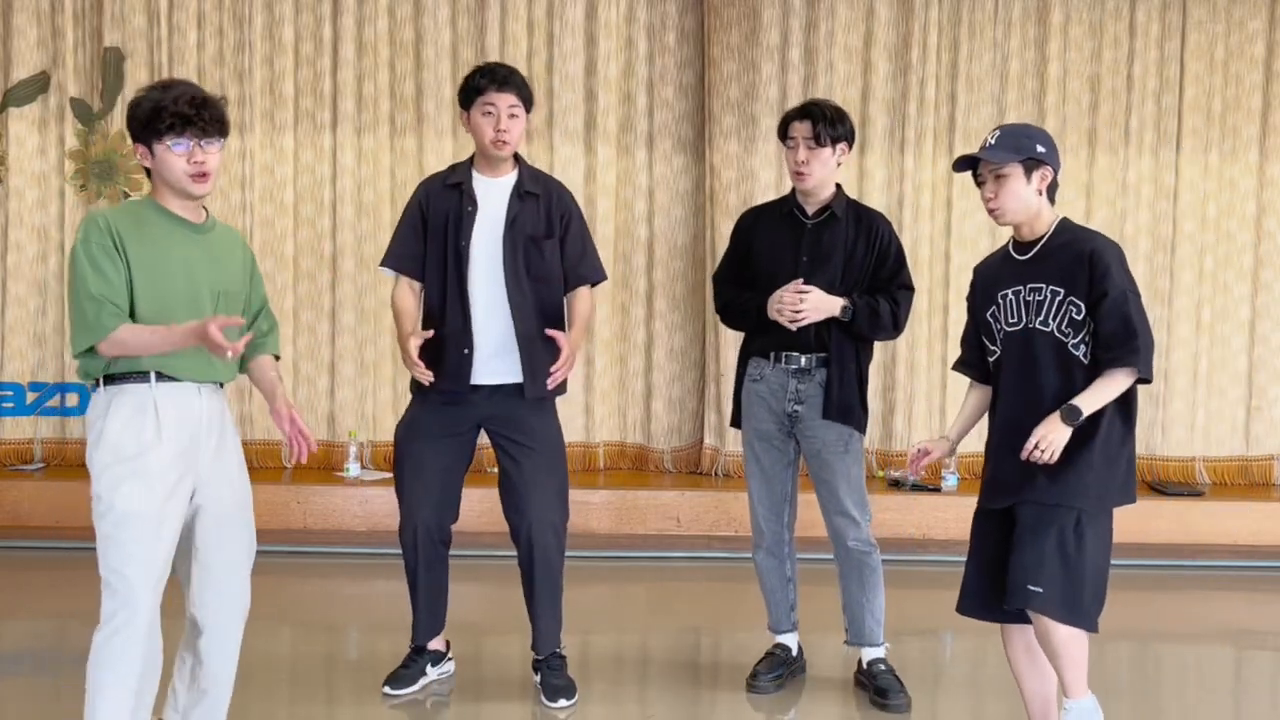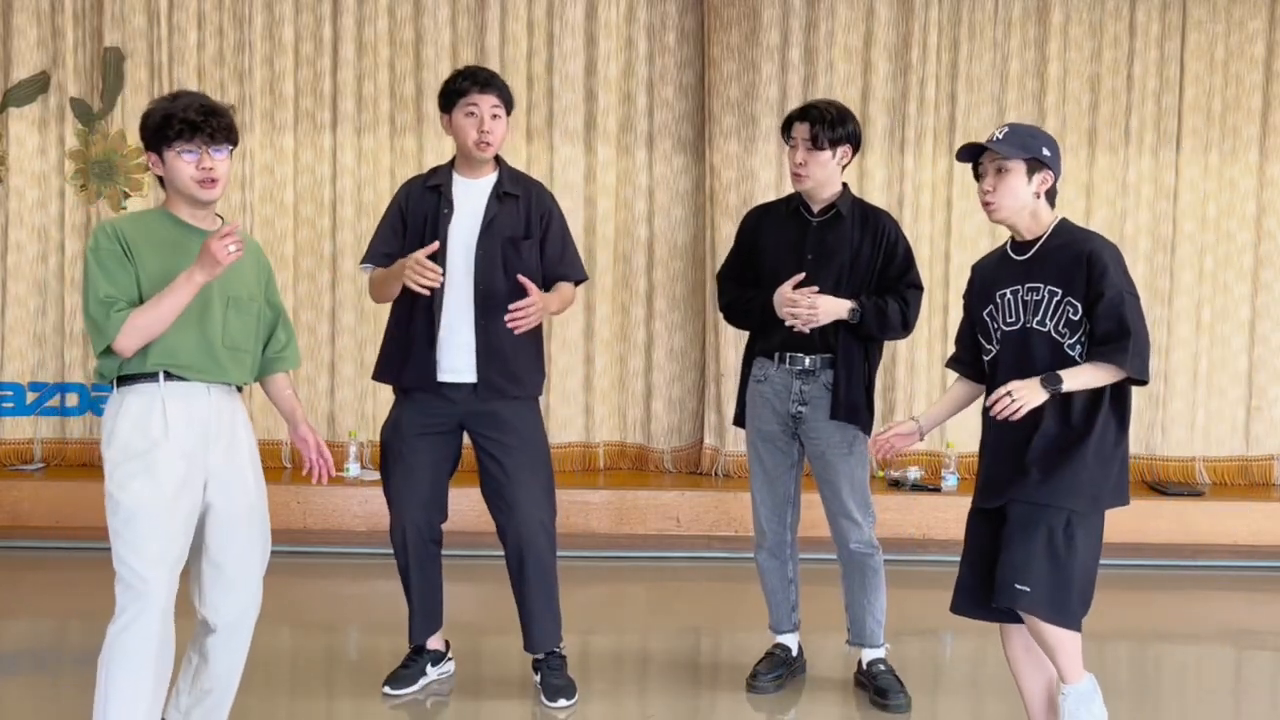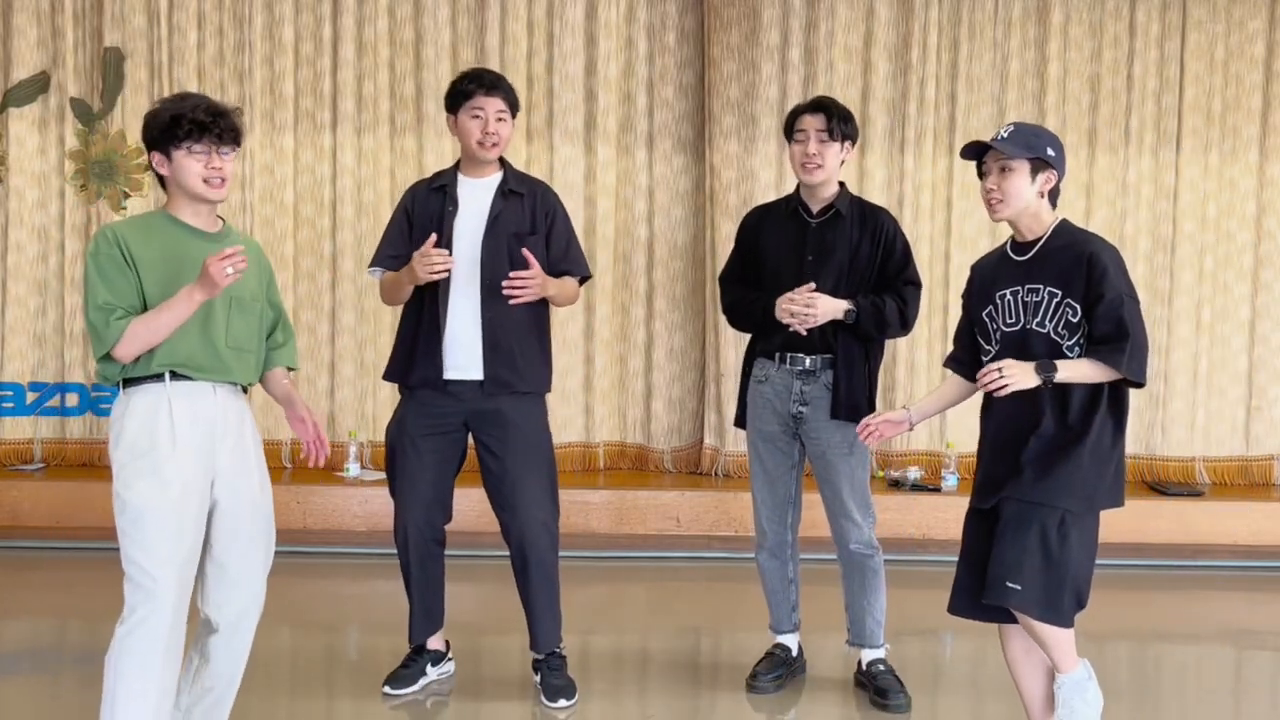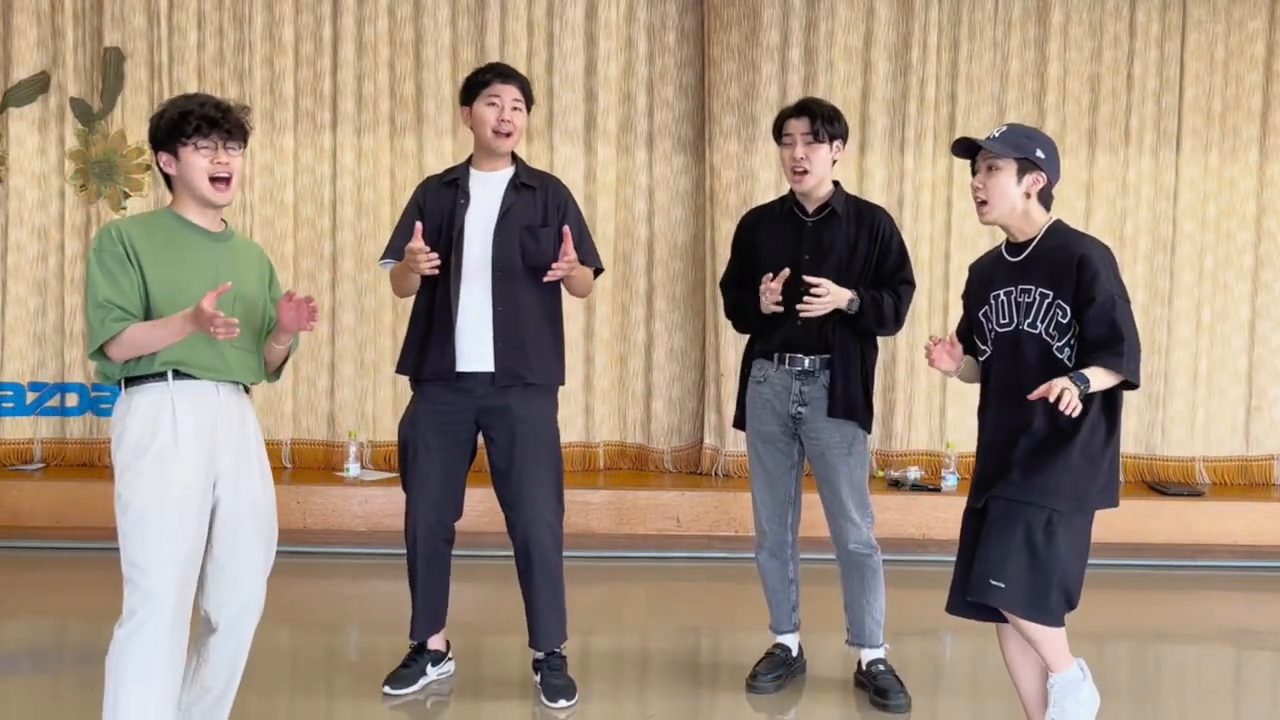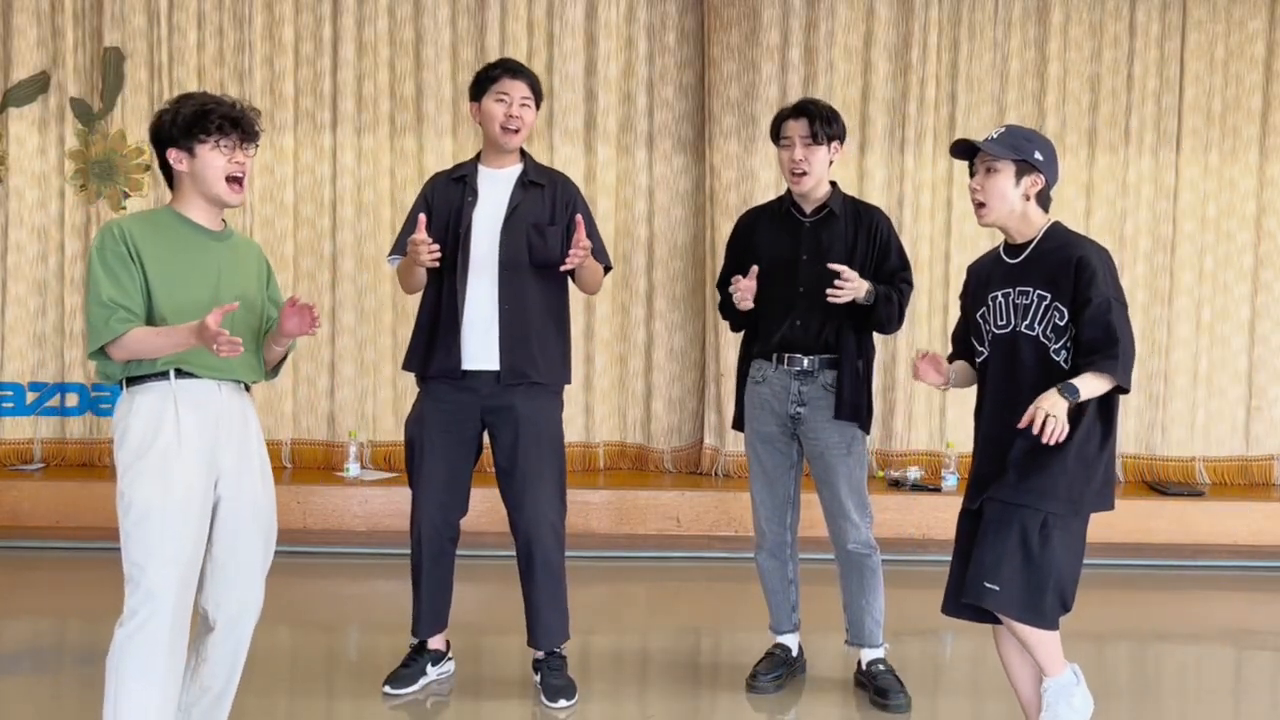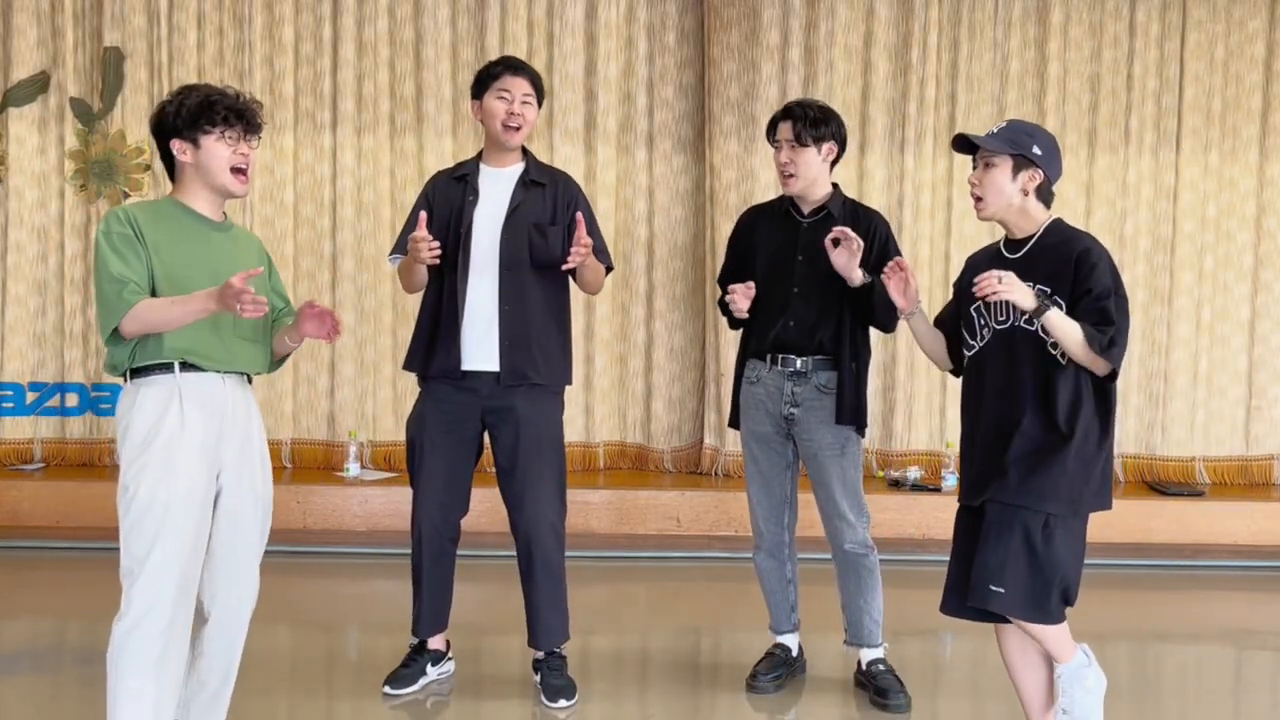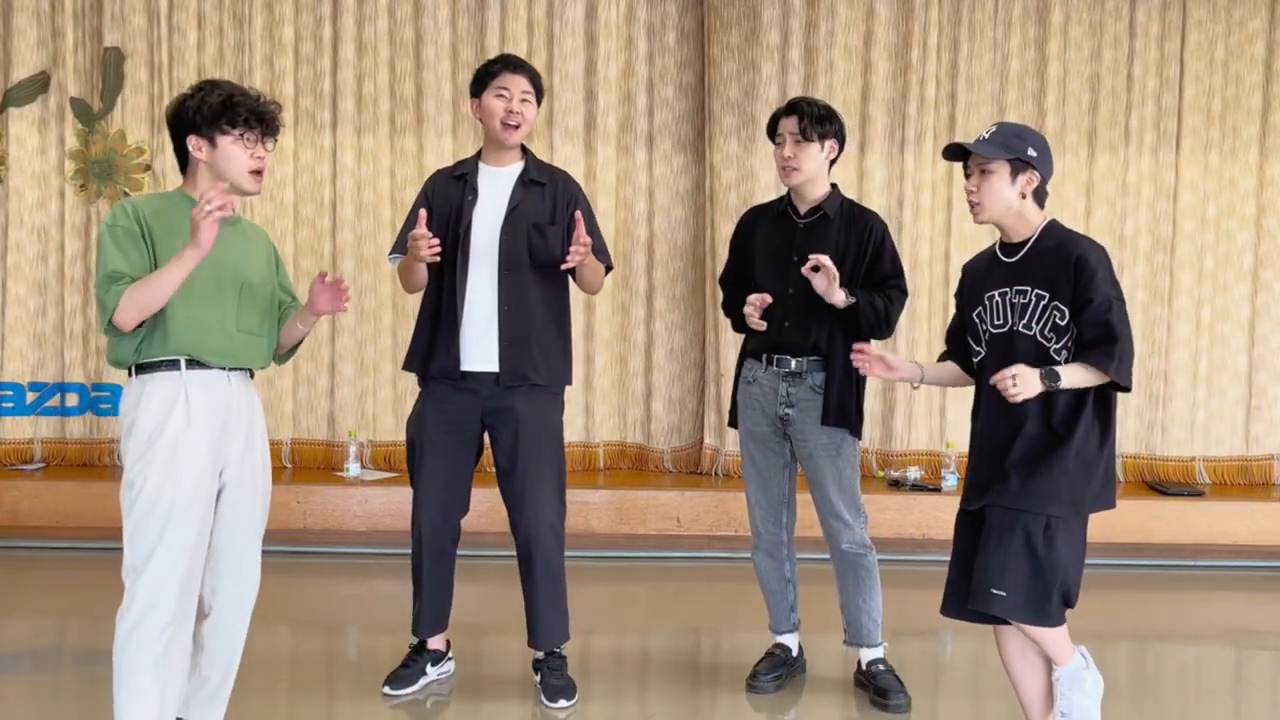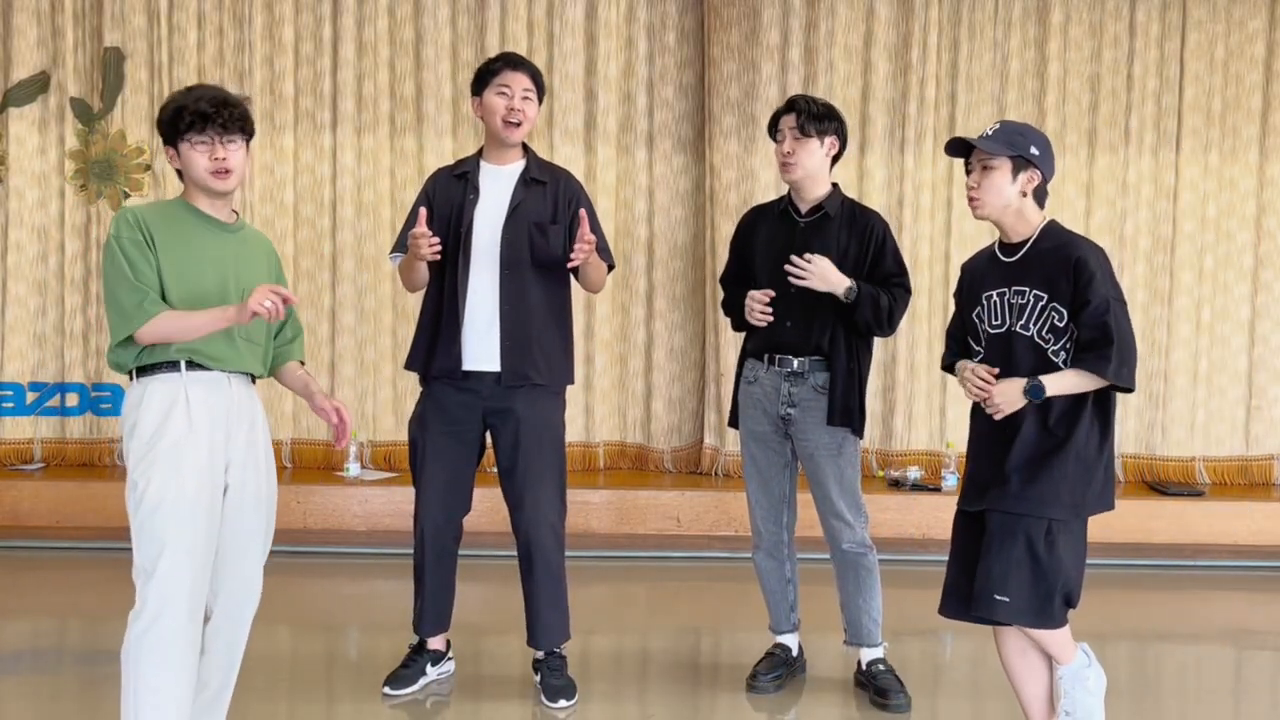
dt=0.4s
person 1, frame 1
left shoulder: (551, 198)
right shoulder: (434, 194)
left elbow: (582, 284)
right elbow: (404, 280)
left wrist: (574, 337)
right wrist: (408, 336)
left hip: (524, 388)
right hip: (444, 386)
left knee: (541, 522)
right knee: (422, 519)
left ankle: (549, 654)
right ankle: (430, 647)
person 1, frame 2
left shoulder: (532, 199)
right shoulder: (416, 196)
left elbow: (568, 284)
right elbow: (375, 288)
left wrist: (545, 304)
right wrist: (401, 271)
left hip: (505, 388)
right hip: (425, 388)
left knee: (529, 521)
right knee: (412, 519)
left ankle: (547, 654)
right ankle: (429, 646)
person 1, frame 3
left shoulder: (536, 199)
right shoulder: (422, 198)
left elbow: (572, 287)
right elbow: (387, 291)
left wrist: (543, 286)
right wrist: (411, 274)
left hip: (511, 387)
right hip: (431, 385)
left knee: (532, 520)
right knee: (416, 518)
left ankle: (548, 655)
right ankle: (430, 647)
person 1, frame 4
left shoulder: (548, 193)
right shoulder: (435, 192)
left elbow: (585, 284)
right elbow: (399, 286)
left wrist: (569, 268)
right wrist: (412, 265)
left hip: (522, 381)
right hip: (442, 379)
left knee: (537, 518)
right knee: (427, 515)
left ankle: (549, 654)
right ankle: (431, 646)
person 1, frame 5
left shoulder: (556, 190)
right shoulder: (443, 189)
left elbow: (593, 283)
right elbow: (408, 282)
left wrist: (582, 260)
right wrist: (415, 259)
left hip: (528, 381)
right hip: (448, 376)
left knee: (539, 519)
right knee: (431, 514)
left ankle: (550, 654)
right ankle: (431, 645)
person 1, frame 6
left shoulder: (558, 190)
right shoulder: (445, 187)
left elbow: (595, 283)
right elbow: (409, 283)
left wrist: (584, 260)
right wrist: (417, 258)
left hip: (528, 380)
right hip: (449, 377)
left knee: (539, 519)
right knee: (432, 514)
left ankle: (550, 654)
right ankle: (431, 646)
person 1, frame 7
left shoulder: (558, 189)
right shoulder: (444, 186)
left elbow: (595, 282)
right elbow: (410, 282)
left wrist: (582, 259)
right wrist: (416, 257)
left hip: (529, 381)
right hip: (448, 377)
left knee: (539, 520)
right knee: (433, 515)
left ankle: (550, 654)
right ankle: (432, 646)
person 1, frame 8
left shoulder: (559, 188)
right shoulder: (445, 185)
left elbow: (597, 282)
right elbow: (410, 282)
left wrist: (586, 259)
right wrist: (417, 257)
left hip: (530, 380)
right hip: (450, 376)
left knee: (540, 519)
right knee: (435, 514)
left ankle: (550, 655)
right ankle: (432, 646)
person 2, frame 1
left shoulder: (231, 243)
right shoulder: (108, 228)
left elbow: (256, 338)
right elbow: (107, 336)
left wrist: (278, 398)
right wrist: (193, 334)
left hip: (213, 419)
right hip: (137, 417)
left knee: (226, 595)
right knee: (135, 600)
person 2, frame 2
left shoulder: (248, 251)
right shoulder: (118, 236)
left elbow: (269, 353)
right elbow: (124, 336)
left wrist: (299, 423)
right wrist: (200, 271)
left hip: (228, 420)
right hip: (151, 415)
left knee: (237, 596)
right knee: (147, 595)
person 2, frame 3
left shoulder: (248, 252)
right shoulder: (120, 239)
left elbow: (271, 350)
right elbow: (121, 343)
left wrist: (293, 404)
right wrist: (198, 289)
left hip: (234, 421)
right hip: (159, 416)
left knee: (240, 596)
right knee: (159, 594)
person 2, frame 4
left shoulder: (252, 256)
right shoulder: (124, 237)
right elbow: (116, 342)
left wrist: (284, 333)
right wrist: (190, 321)
left hip: (237, 420)
right hip: (161, 414)
left knee: (241, 596)
right knee: (159, 593)
person 2, frame 5
left shoulder: (250, 255)
right shoulder: (126, 235)
right elbow: (117, 339)
left wrist: (284, 335)
right wrist: (195, 335)
left hip: (238, 419)
right hip: (163, 413)
left knee: (239, 595)
right knee: (160, 592)
person 2, frame 6
left shoulder: (246, 245)
right shoulder: (130, 223)
left elbow: (271, 350)
right elbow: (129, 317)
left wrist: (300, 328)
right wrist: (213, 301)
left hip: (239, 411)
right hip: (166, 405)
left knee: (233, 589)
right knee: (160, 585)
person 2, frame 7
left shoulder: (257, 241)
right shoulder: (137, 215)
left elbow: (280, 338)
right elbow: (121, 311)
left wrist: (312, 309)
right wrist: (192, 253)
left hip: (242, 405)
right hip: (170, 399)
left knee: (233, 584)
right knee: (162, 582)
person 2, frame 8
left shoulder: (260, 247)
right shoulder: (139, 225)
left elbow: (279, 349)
right elbow: (144, 324)
left wrist: (315, 395)
right wrist: (235, 312)
left hip: (244, 410)
right hip: (172, 403)
left knee: (237, 589)
right knee: (173, 586)
person 3, frame 1
left shoulder: (869, 227)
right shoulder: (757, 223)
left elbow: (895, 311)
right elbow: (725, 299)
left wrist: (836, 306)
right wrist: (766, 306)
left hip: (831, 387)
right hip: (764, 382)
left knee: (851, 527)
right knee: (769, 524)
left ankle: (872, 657)
right ankle: (786, 644)
person 3, frame 2
left shoulder: (876, 227)
right shoulder: (762, 221)
left elbow: (905, 309)
right elbow: (729, 297)
left wrist: (846, 309)
right wrist: (771, 303)
left hip: (836, 388)
right hip: (769, 383)
left knee: (855, 529)
right knee: (771, 524)
left ankle: (872, 657)
right ankle: (786, 643)
person 3, frame 3
left shoulder: (875, 225)
right shoulder: (762, 223)
left elbow: (903, 308)
right elbow: (732, 301)
left wrist: (841, 309)
right wrist: (773, 308)
left hip: (837, 388)
right hip: (769, 383)
left knee: (855, 530)
right knee: (772, 525)
left ankle: (872, 657)
right ankle: (785, 644)
person 3, frame 4
left shoulder: (870, 222)
right shoulder: (758, 224)
left elbow: (897, 307)
right elbow: (732, 305)
left wrist: (848, 300)
right wrist: (758, 304)
left hip: (835, 387)
right hip: (768, 384)
left knee: (854, 529)
right knee: (772, 525)
left ankle: (871, 657)
right ankle: (786, 644)
person 3, frame 5
left shoulder: (867, 223)
right shoulder: (755, 224)
left elbow: (896, 308)
right elbow: (731, 310)
left wrist: (865, 292)
right wrist: (738, 303)
left hip: (834, 388)
right hip: (767, 384)
left knee: (853, 530)
right knee: (771, 526)
left ankle: (871, 657)
right ankle: (786, 644)
person 3, frame 6
left shoulder: (864, 225)
right shoulder: (755, 222)
left elbow: (891, 314)
right elbow: (729, 293)
left wrist: (856, 277)
right wrist: (735, 306)
left hip: (828, 388)
right hip: (762, 385)
left knee: (849, 528)
right knee: (769, 525)
left ankle: (872, 657)
right ankle: (786, 644)
person 3, frame 7
left shoulder: (862, 226)
right shoulder: (756, 223)
left elbow: (888, 315)
right elbow: (730, 294)
left wrist: (840, 297)
right wrist: (745, 310)
left hip: (824, 389)
right hip: (758, 385)
left knee: (846, 528)
right knee: (767, 525)
left ankle: (871, 656)
right ankle: (785, 644)
person 3, frame 8
left shoulder: (863, 225)
right shoulder: (757, 222)
left elbow: (891, 312)
right elbow: (730, 295)
left wrist: (842, 286)
right wrist: (743, 308)
left hip: (825, 389)
right hip: (760, 385)
left knee: (847, 528)
right knee: (768, 526)
left ankle: (871, 657)
right ankle: (786, 644)
person 4, frame 1
left shoulder: (1095, 256)
right shoulder: (990, 273)
left elbow: (1131, 360)
left wrist: (1069, 415)
right wrist: (949, 440)
left hip: (1079, 462)
right hip: (1009, 463)
left knee: (1048, 591)
right knee: (1009, 603)
person 4, frame 2
left shoulder: (1092, 256)
right shoulder: (987, 273)
left elbow: (1126, 357)
left wrist: (1047, 384)
right wrist: (921, 425)
left hip: (1073, 459)
right hip: (1004, 461)
left knee: (1034, 588)
right knee: (1003, 602)
person 4, frame 3
left shoulder: (1093, 258)
right shoulder: (987, 272)
left elbow: (1124, 357)
left wrist: (1042, 371)
right wrist: (913, 415)
left hip: (1070, 459)
right hip: (1002, 459)
left knee: (1026, 586)
right knee: (1000, 602)
person 4, frame 4
left shoulder: (1086, 259)
right shoulder: (985, 271)
left elbow: (1120, 359)
left wrist: (1078, 382)
right wrist: (956, 365)
left hip: (1065, 460)
right hip: (999, 458)
left knee: (1013, 585)
right knee: (1004, 602)
person 4, frame 5
left shoulder: (1082, 261)
right shoulder: (982, 273)
left elbow: (1114, 363)
left wrist: (1065, 395)
right wrist: (944, 374)
left hip: (1060, 463)
right hip: (996, 460)
left knee: (1009, 588)
right knee: (997, 604)
person 4, frame 6
left shoulder: (1082, 255)
right shoulder: (981, 265)
left elbow: (1104, 354)
right elbow: (952, 357)
left wrist: (1034, 306)
right wrist: (911, 311)
left hip: (1056, 461)
right hip: (991, 459)
left knee: (1015, 589)
right knee: (997, 603)
left ankle: (1076, 668)
person 4, frame 7
left shoulder: (1081, 259)
right shoulder: (979, 271)
left elbow: (1112, 362)
left wrist: (1046, 378)
right wrist: (911, 371)
left hip: (1058, 463)
right hip: (994, 462)
left knee: (1014, 595)
right knee: (995, 605)
left ankle: (1073, 671)
person 4, frame 8
left shoulder: (1080, 260)
right shoulder: (977, 270)
left elbow: (1114, 362)
left wrist: (1033, 388)
right wrist: (965, 373)
left hip: (1056, 465)
right hip: (991, 462)
left knee: (1019, 599)
right knee: (998, 608)
left ankle: (1077, 668)
